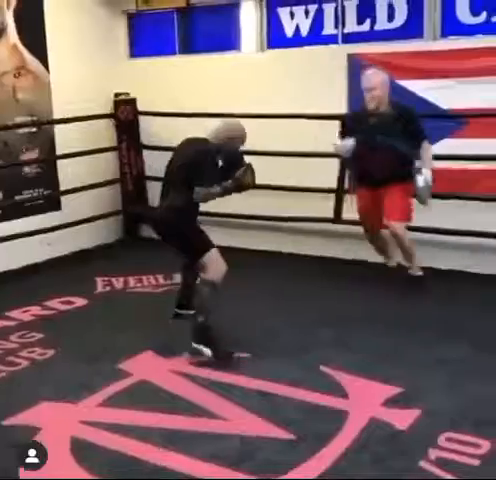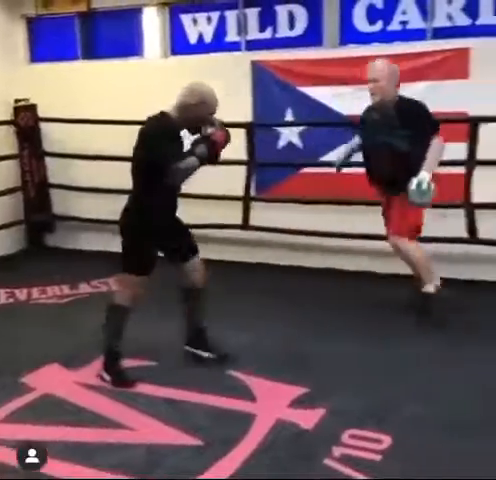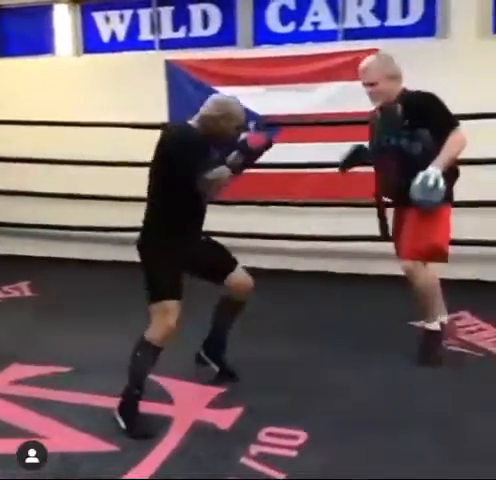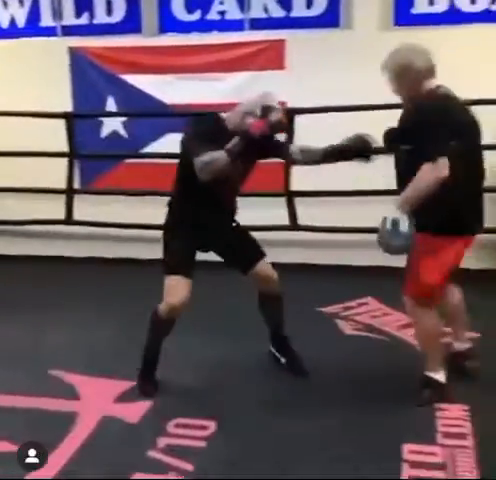
dt=0.5s
person 1, frame 1
left shoulder: (190, 144)
right shoulder: (208, 153)
right elbow: (200, 194)
left wrist: (226, 171)
right wrist: (232, 185)
left hip: (164, 215)
right hip: (177, 218)
left knee: (196, 257)
right knee: (216, 268)
left ankle: (184, 305)
right ankle: (203, 334)
person 1, frame 2
left shoulder: (171, 128)
right shoulder: (158, 128)
right elbow: (176, 175)
left wrist: (202, 148)
right wrist: (206, 148)
left hip: (165, 217)
right hip: (141, 220)
left knee: (196, 273)
right knee: (130, 291)
left ankle: (196, 340)
right ankle: (110, 361)
person 1, frame 3
left shoulder: (198, 141)
right shoulder: (181, 138)
left elbow: (203, 185)
right elbow: (208, 186)
left wrist: (237, 153)
right wrist: (241, 155)
left hip: (189, 236)
right hip: (161, 243)
left knee: (242, 286)
right knee: (165, 325)
left ankle: (211, 350)
right ankle: (128, 403)
person 1, frame 4
left shoulder: (256, 137)
right shoulder: (203, 128)
left elbow: (298, 155)
right elbow: (206, 170)
left wrist: (345, 148)
right wrist: (245, 140)
left hip: (222, 222)
right hip: (185, 224)
left knee: (268, 279)
right knee: (174, 301)
left ankle: (279, 345)
right ankle: (148, 367)
person 2, frame 1
left shoulder: (404, 114)
right shoulder: (356, 117)
left elbow: (423, 143)
right elbow: (341, 146)
left wrist: (426, 169)
right wrist: (343, 147)
left hip: (398, 182)
right hip: (366, 183)
left knee: (394, 227)
right knee: (370, 228)
left ankle: (415, 270)
right ankle: (390, 261)
person 2, frame 2
left shoulder: (411, 108)
right shoulder: (370, 112)
left elbow: (436, 141)
right elbow: (364, 139)
left wrist: (426, 172)
right wrist: (349, 148)
left hip: (406, 186)
right hip: (386, 186)
left knee: (400, 240)
right knee: (397, 239)
left ankle: (430, 288)
right ankle: (427, 285)
person 2, frame 3
left shoulder: (422, 102)
right shoulder: (377, 116)
left elbow: (457, 138)
left wrist: (436, 167)
right wrist: (361, 156)
right hip: (403, 199)
left knee: (413, 262)
right knee: (410, 261)
left ankle: (433, 325)
right ankle: (439, 317)
person 2, frame 4
left shoulder: (421, 114)
right shoulder: (457, 109)
left elbow: (437, 169)
left wrist: (401, 206)
right wrist: (401, 143)
left hip: (442, 223)
right hip: (466, 217)
left knee: (418, 298)
right knee: (440, 283)
left ankle: (435, 378)
right ankle: (463, 349)
